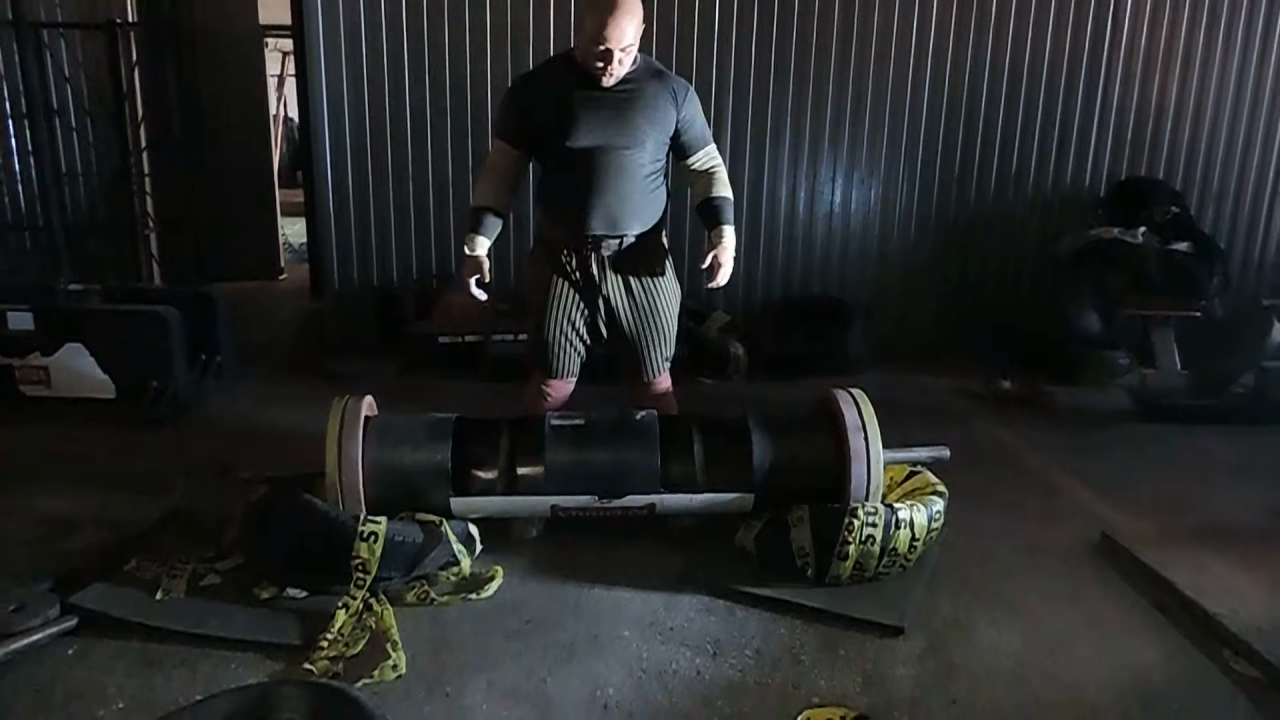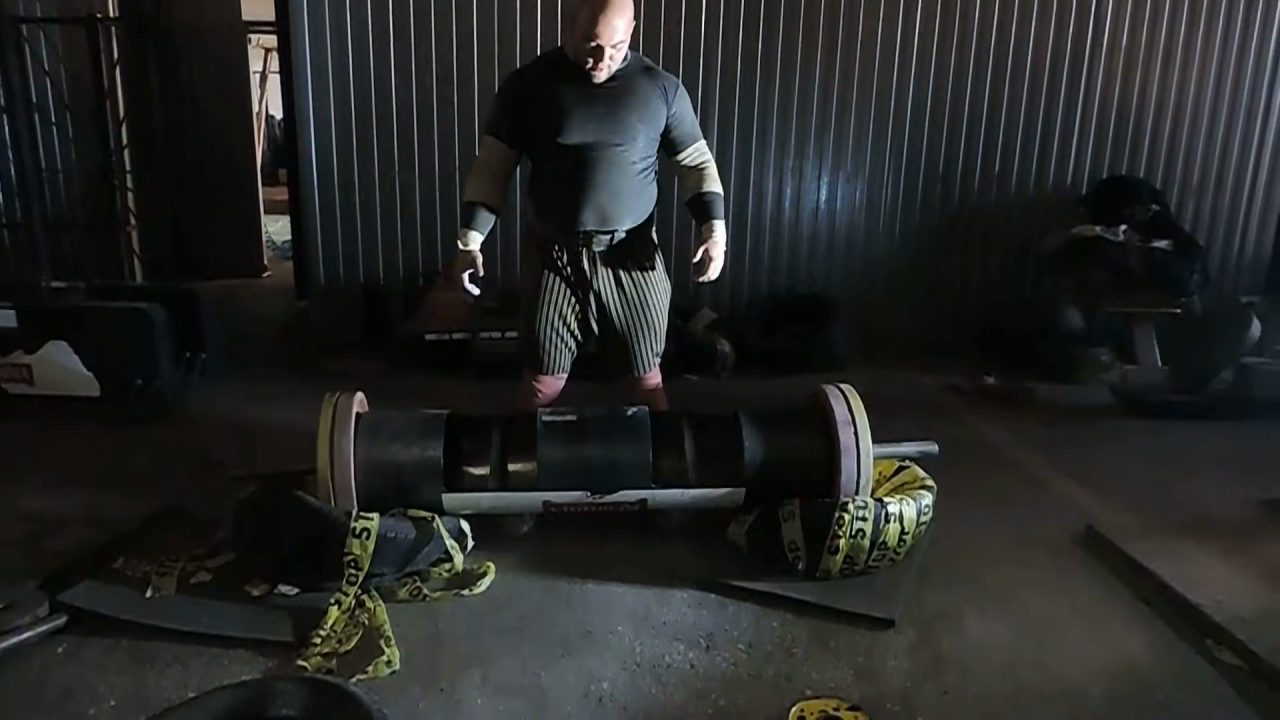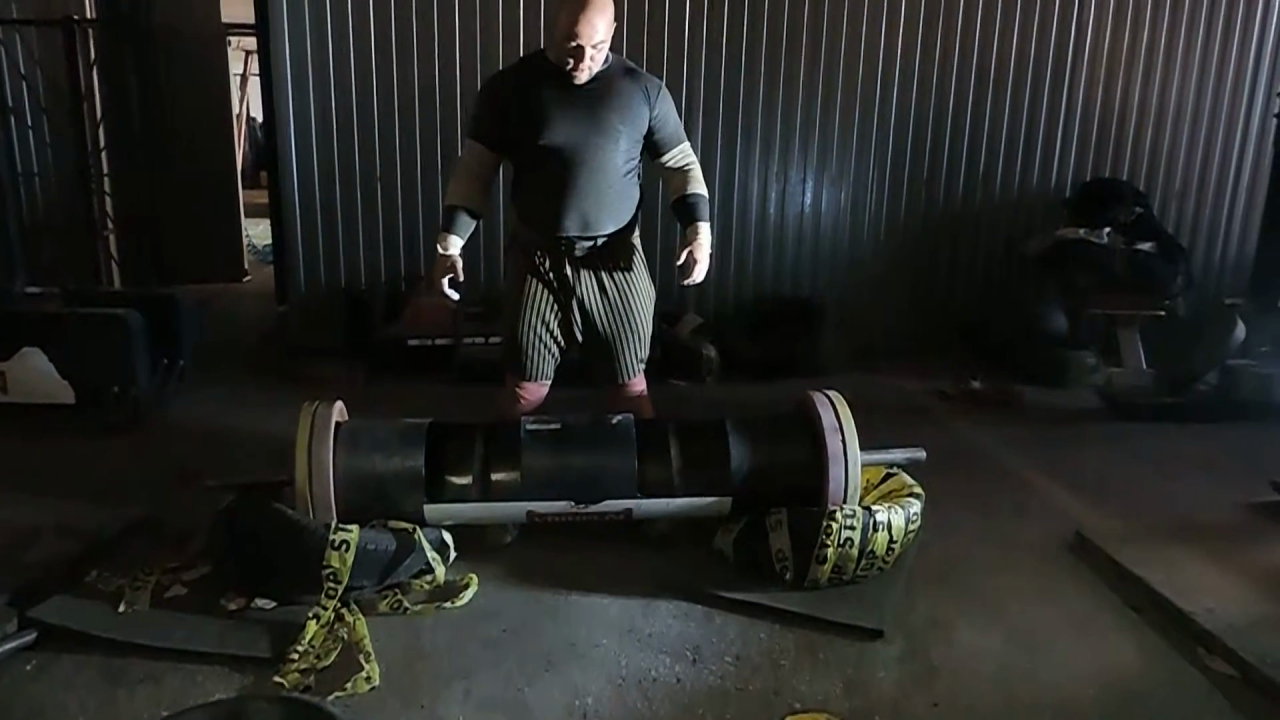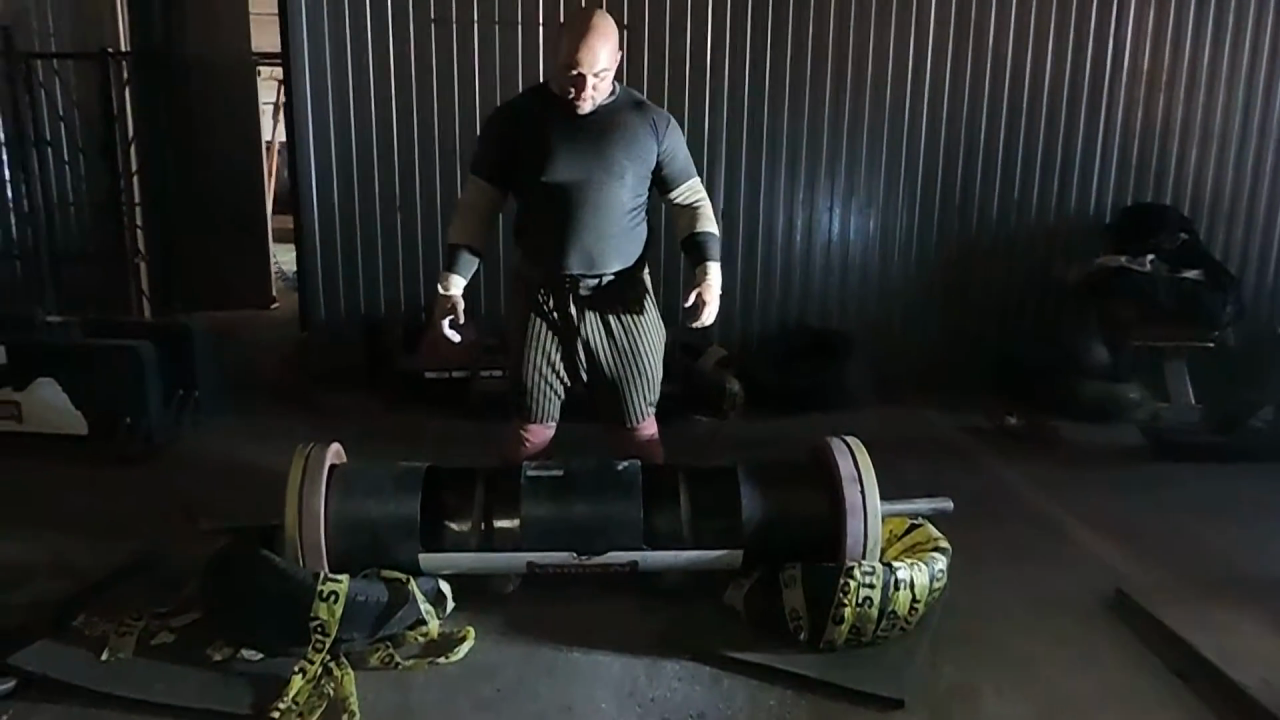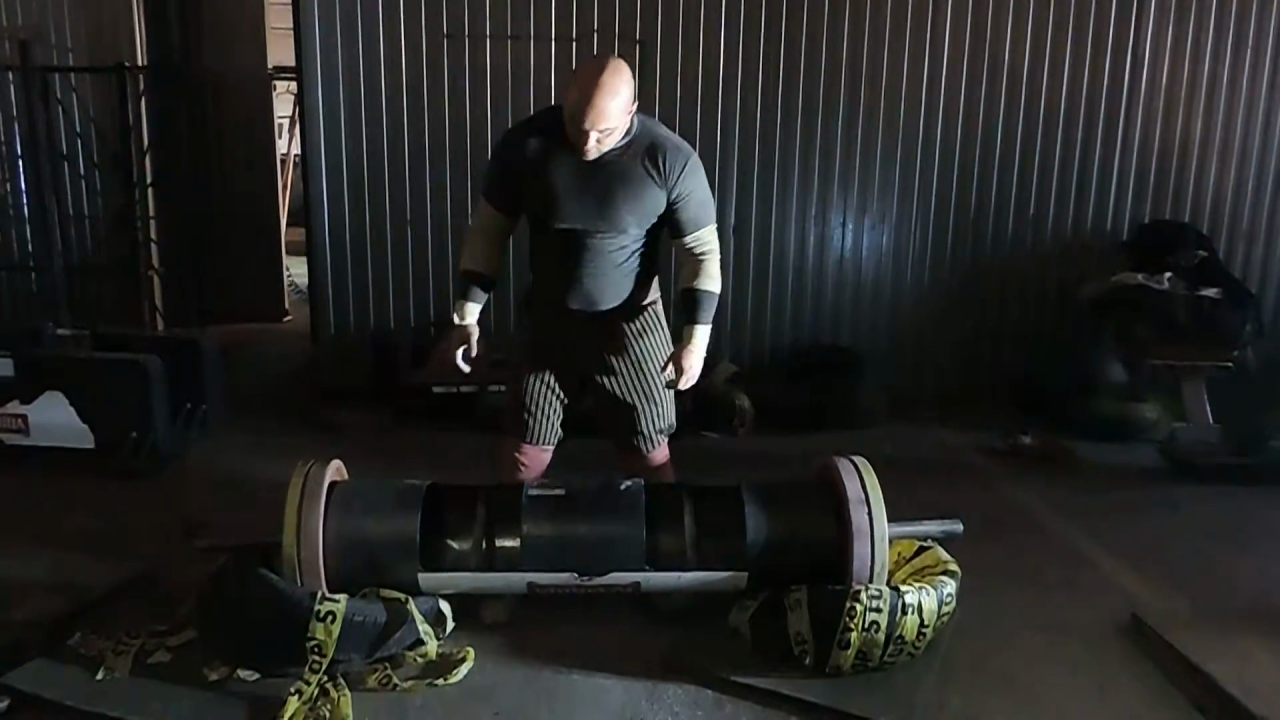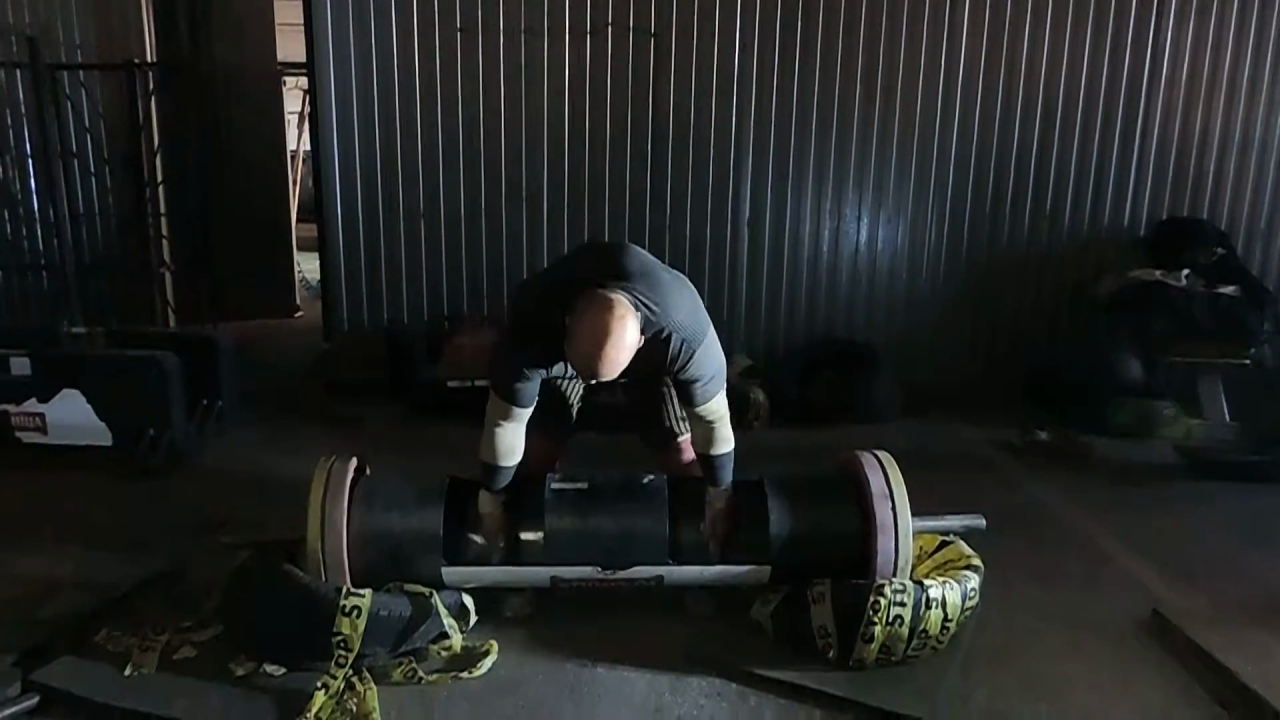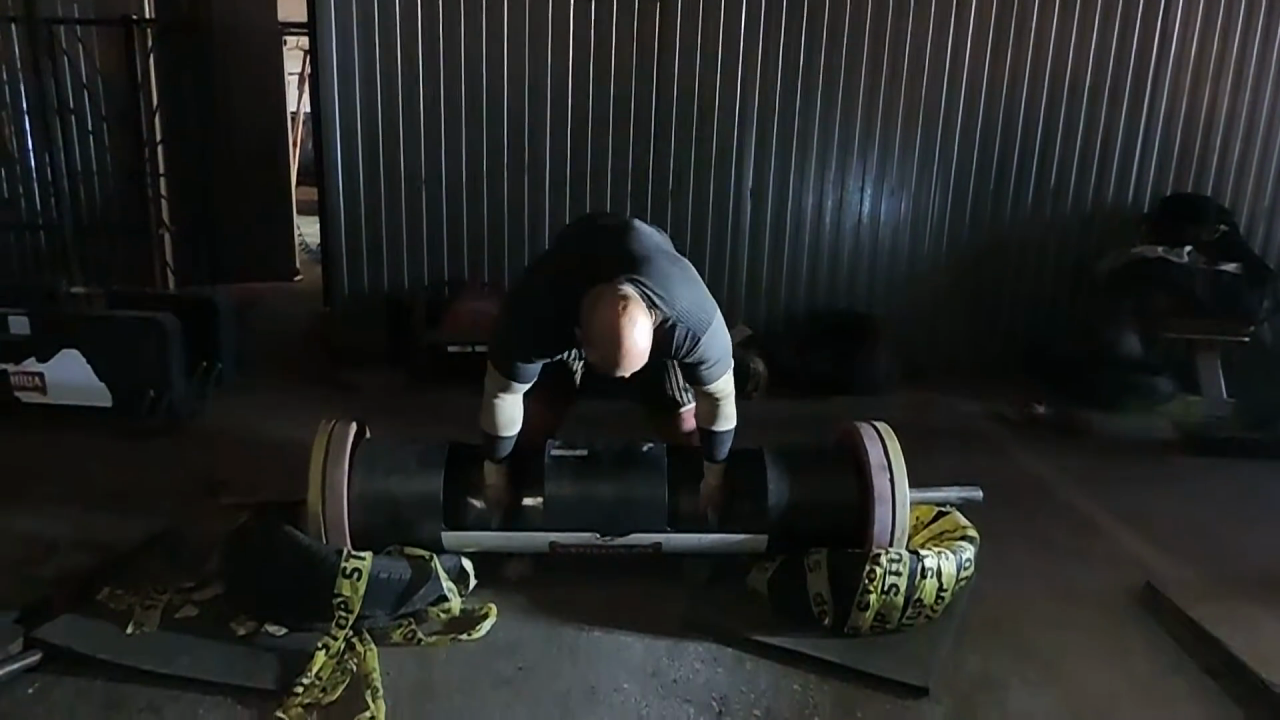
dt=0.7s
person 1, frame 1
left shoulder: (671, 90)
right shoulder: (536, 87)
left elbow: (706, 166)
right elbow: (501, 170)
left wrist: (723, 235)
right wrist: (477, 244)
left hip: (641, 259)
right hip: (561, 257)
left knee: (655, 380)
right knee: (551, 383)
person 1, frame 2
left shoulder: (661, 87)
right shoulder: (529, 84)
left elbow: (696, 161)
right elbow: (492, 165)
left wrist: (714, 228)
right wrist: (470, 240)
left hip: (632, 255)
right hip: (553, 253)
left knee: (646, 375)
right knee: (543, 379)
person 1, frame 3
left shoulder: (644, 89)
right shoulder: (510, 86)
left elbow: (680, 163)
right elbow: (474, 168)
left wrist: (699, 230)
right wrist: (450, 243)
left hip: (615, 260)
right hip: (537, 259)
left knee: (630, 380)
right knee: (526, 385)
person 1, frame 4
left shoulder: (652, 123)
right shoulder: (514, 120)
left elbow: (689, 200)
right elbow: (477, 206)
left wrist: (709, 270)
right wrist: (452, 283)
left hip: (621, 299)
right hip: (541, 297)
left knee: (639, 426)
right knee: (532, 428)
person 1, frame 5
left shoulder: (671, 158)
right shoulder: (527, 144)
left elbow: (702, 251)
right elbow: (491, 229)
left wrist: (696, 338)
right wrist: (467, 313)
left hip: (632, 327)
right hip: (546, 324)
left knee: (650, 454)
right knee: (526, 454)
person 1, frame 6
left shoulder: (685, 332)
right shoulder: (530, 329)
left elbow: (713, 418)
right elbow: (506, 421)
left wrist: (719, 503)
right wrist: (492, 506)
left knee: (683, 453)
right knee: (535, 455)
person 1, frame 7
left shoulder: (692, 319)
right shoulder: (535, 314)
left elbow: (718, 396)
right elbow: (502, 394)
left wrist: (713, 480)
left knee: (684, 421)
right knee: (538, 420)
